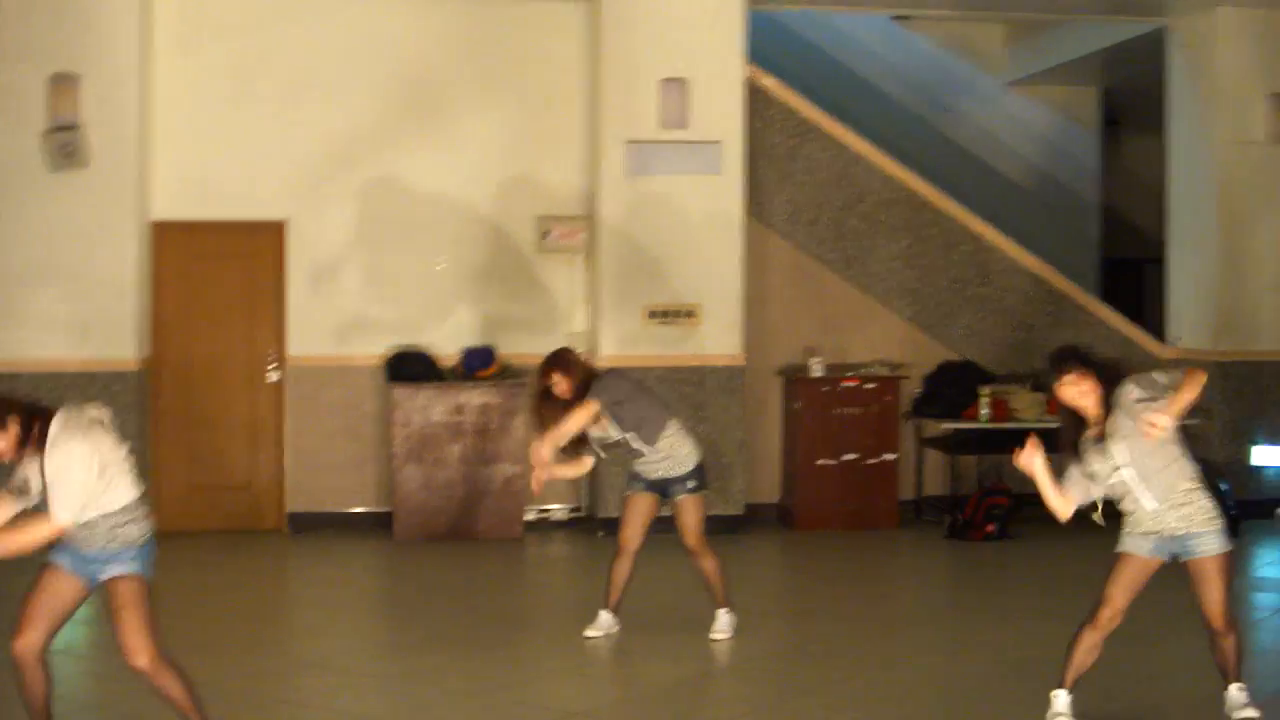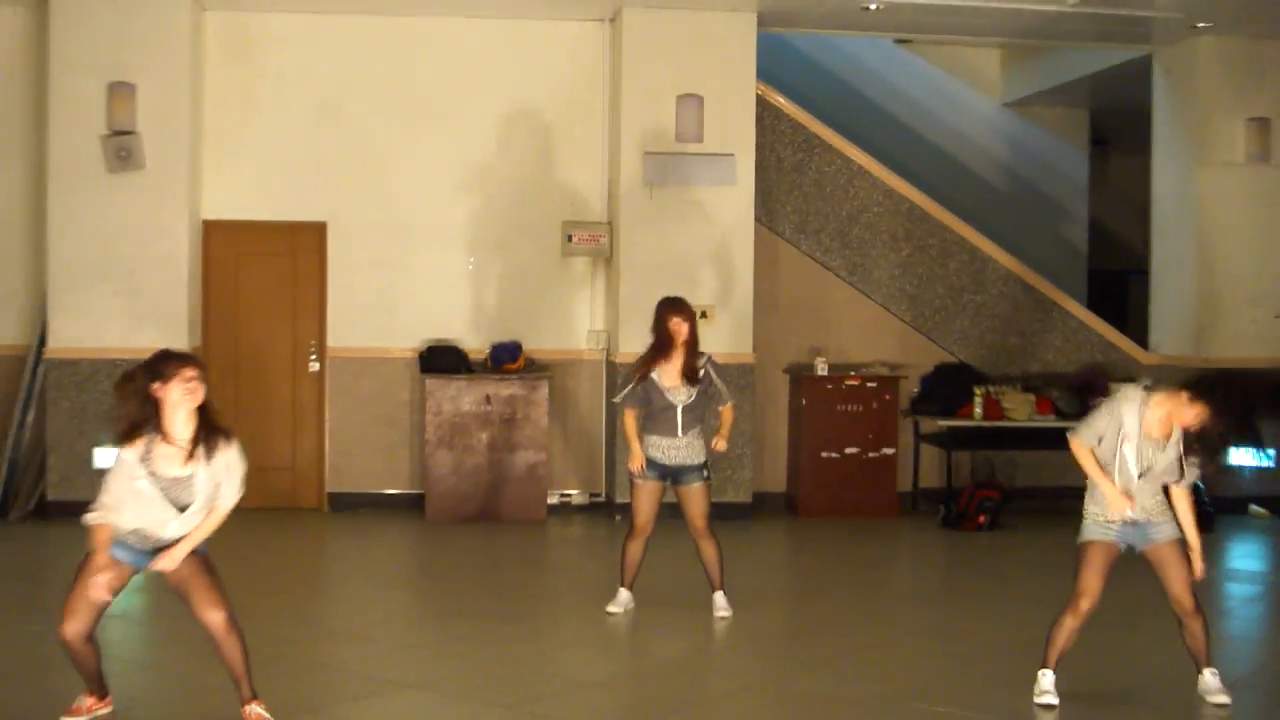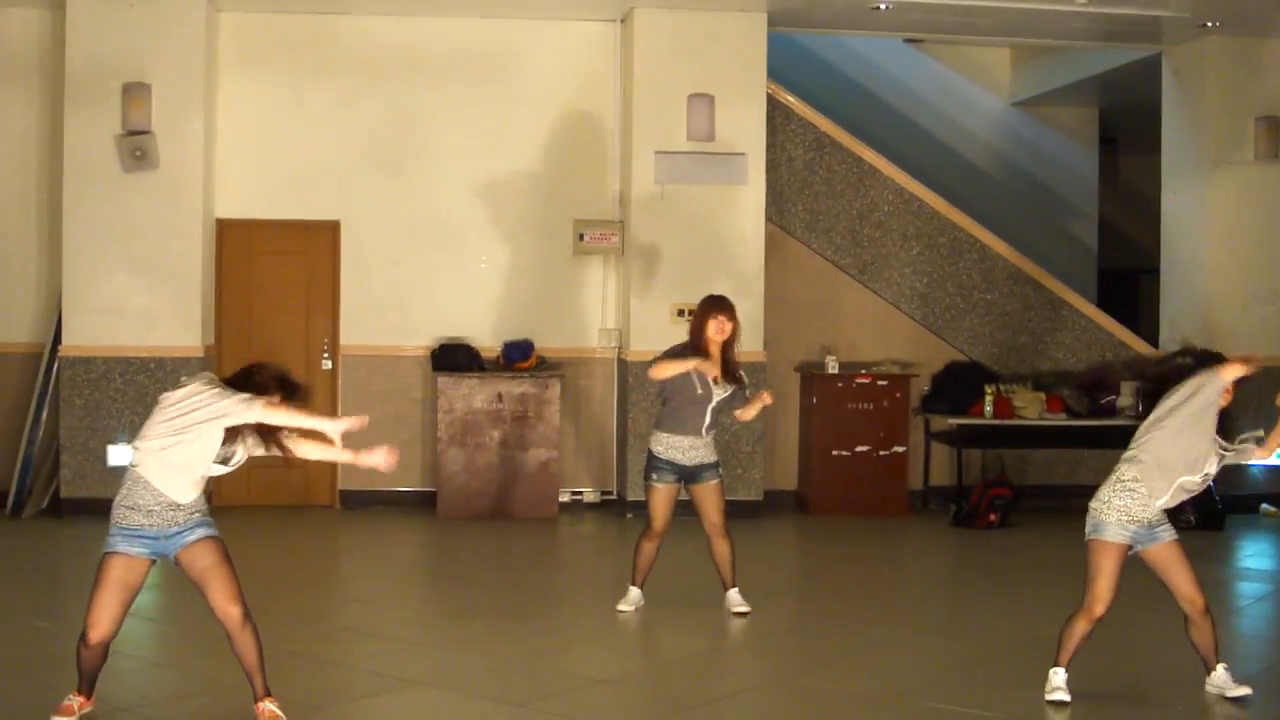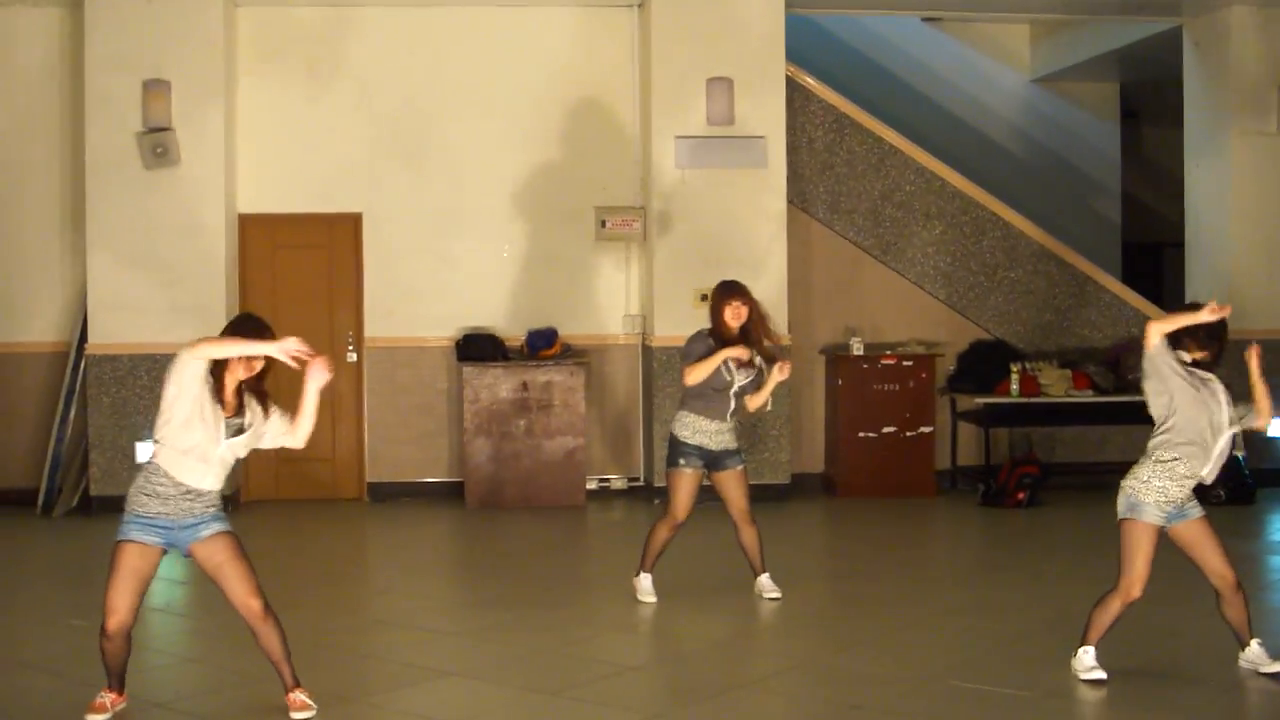
dt=0.5s
person 1, frame 1
left shoulder: (76, 443)
right shoulder: (36, 441)
left elbow: (59, 521)
left hip: (124, 543)
right hip: (76, 545)
left knee: (142, 657)
person 1, frame 2
left shoulder: (222, 448)
right shoulder: (135, 455)
left elbow: (225, 503)
right elbow: (102, 515)
left wrist: (183, 549)
right wrist: (101, 568)
left hip: (179, 543)
right hip: (125, 538)
left knee: (218, 617)
right knee: (72, 629)
person 1, frame 3
left shoulder: (242, 427)
right shoulder: (204, 395)
left elbow: (290, 443)
right elbow: (259, 408)
left wrist: (358, 456)
right wrist: (327, 423)
left hip: (188, 520)
right hip: (135, 520)
left knee: (234, 613)
right knee: (96, 634)
person 1, frame 4
left shoulder: (253, 406)
right shoulder: (191, 382)
left elbow: (296, 436)
right elbow: (194, 350)
left wrist: (312, 388)
right wrist: (268, 345)
left hip: (204, 514)
right hip: (152, 509)
left knee: (254, 606)
right knee: (115, 622)
person 2, frame 1
left shoulder: (1133, 396)
right shoulder: (1083, 450)
left elbow: (1195, 377)
right elbow: (1063, 509)
left wrist: (1169, 412)
right wrist: (1038, 469)
left hip: (1196, 520)
right hip: (1144, 529)
left knee: (1220, 622)
right knee: (1105, 615)
person 2, frame 2
left shoulder: (1181, 442)
right shoulder: (1123, 405)
left elbow: (1181, 493)
right elbow: (1078, 441)
left wrist: (1195, 546)
right wrist: (1107, 487)
left hip: (1152, 518)
right hip: (1104, 518)
left knee: (1188, 605)
right knee: (1083, 602)
left ankle: (1208, 678)
right ankle: (1046, 678)
person 2, frame 3
left shoulder: (1213, 443)
right shoulder: (1193, 398)
right elbow: (1230, 368)
right wrist: (1237, 368)
left hip: (1153, 519)
right hip: (1117, 509)
left knee: (1197, 603)
right knee: (1095, 607)
left ankle: (1217, 675)
right ankle: (1057, 675)
person 2, frame 4
left shoulder: (1214, 389)
right shoulder: (1167, 369)
right elbow: (1153, 327)
right wrist: (1201, 315)
left hip: (1182, 497)
right hip: (1149, 489)
left knee: (1227, 580)
right knee: (1130, 588)
right ankle: (1084, 653)
person 3, frame 1
left shoulder: (608, 385)
right shoulder: (592, 421)
left elbow: (587, 410)
right elbow: (583, 463)
left wrist: (549, 442)
right wrist: (550, 470)
left hip: (682, 467)
right hip: (645, 473)
left knee: (695, 544)
right knee: (626, 547)
left ankle: (723, 613)
right ankle: (608, 616)
person 3, frame 2
left shoulder: (704, 366)
right shoulder: (645, 367)
left elbow: (725, 406)
right elbow: (630, 410)
left wrist: (723, 433)
right wrist: (635, 448)
left hip: (691, 458)
right hip: (651, 455)
left knee: (701, 529)
right knee: (640, 528)
left ankle: (719, 595)
right ankle: (625, 593)
person 3, frame 3
left shoulder: (731, 369)
right shoulder: (684, 353)
left elbow: (742, 412)
right elbow: (654, 371)
left wrist: (759, 402)
right wrist: (697, 362)
left hip: (704, 457)
right hip: (666, 453)
left knee: (717, 527)
right knee: (656, 529)
left ankle: (732, 592)
right ankle: (635, 591)
person 3, frame 4
left shoulder: (752, 352)
right shoulder: (705, 341)
left elbow: (751, 404)
right elbow: (689, 377)
left wrist: (773, 381)
right wrist: (722, 354)
left hip: (725, 441)
right hip: (689, 438)
left knee: (743, 514)
right knee: (676, 515)
left ankle: (762, 578)
right ankle: (643, 576)
